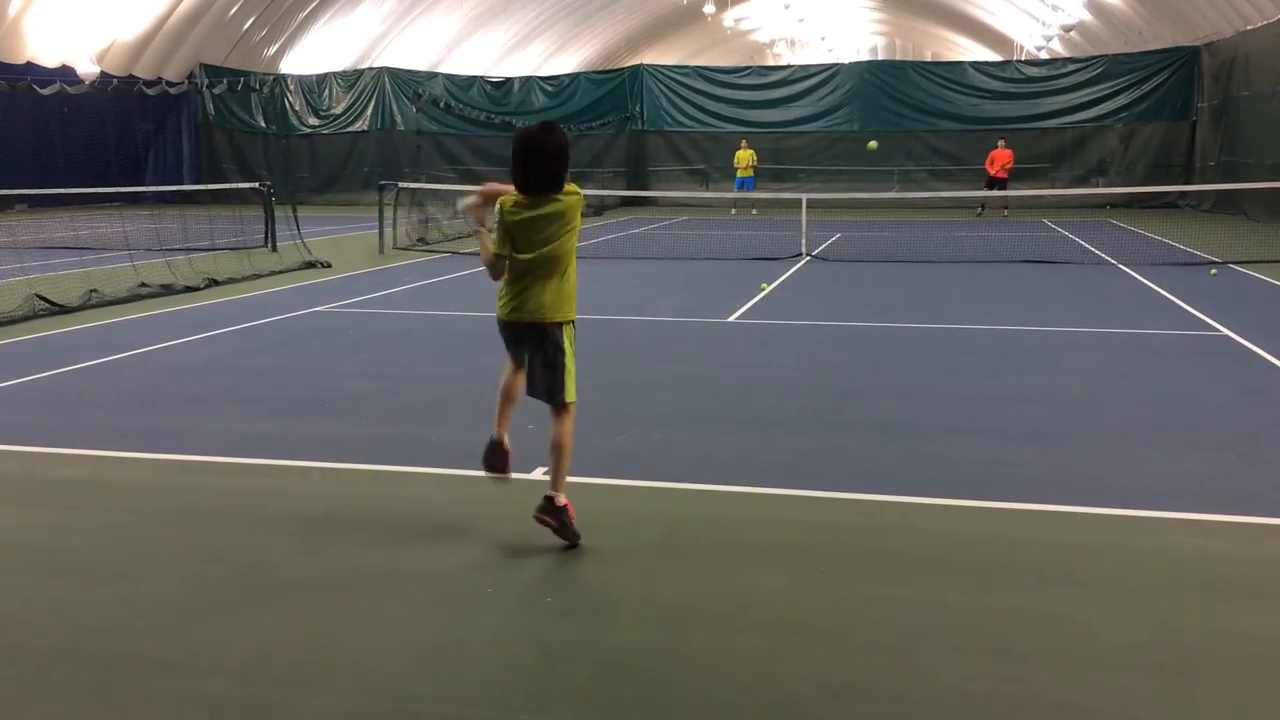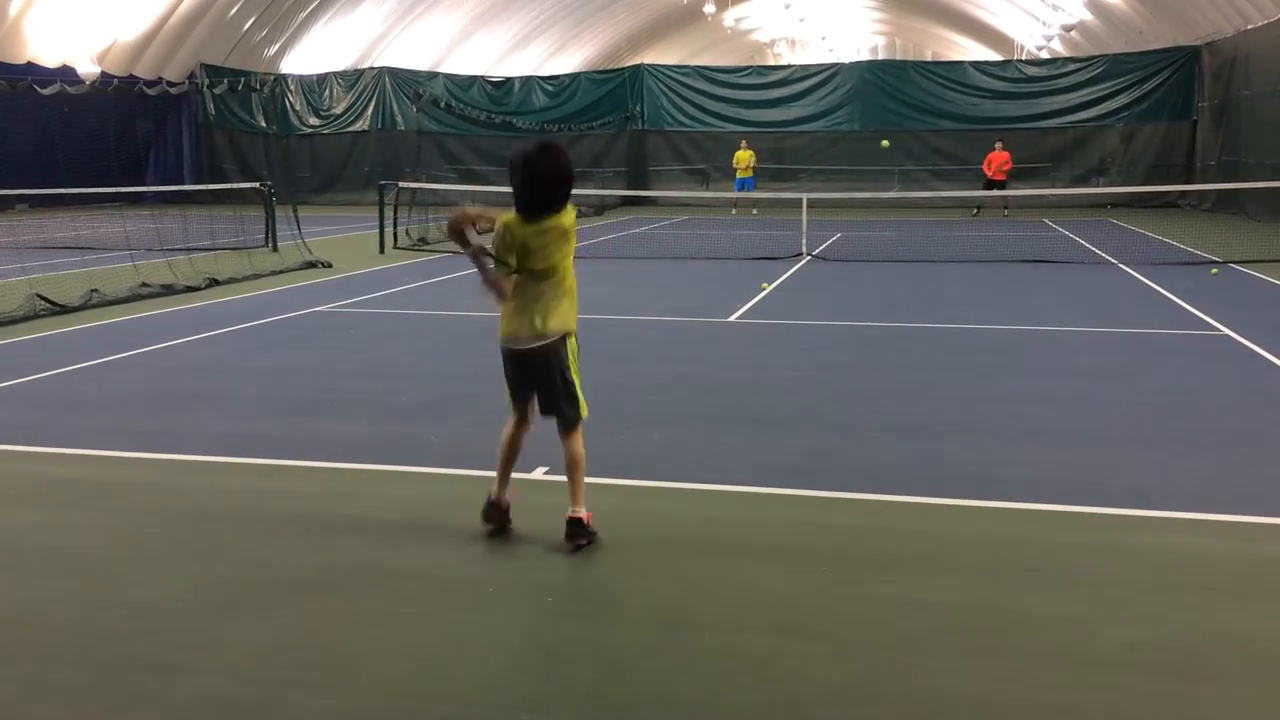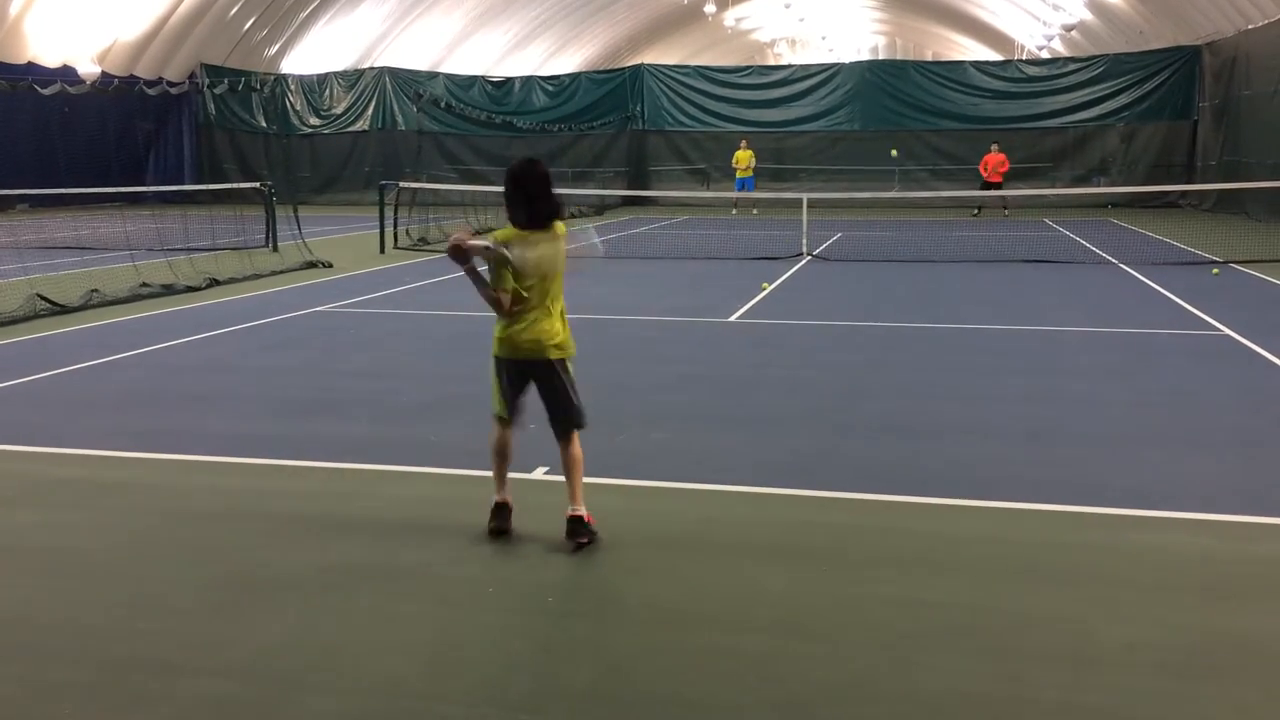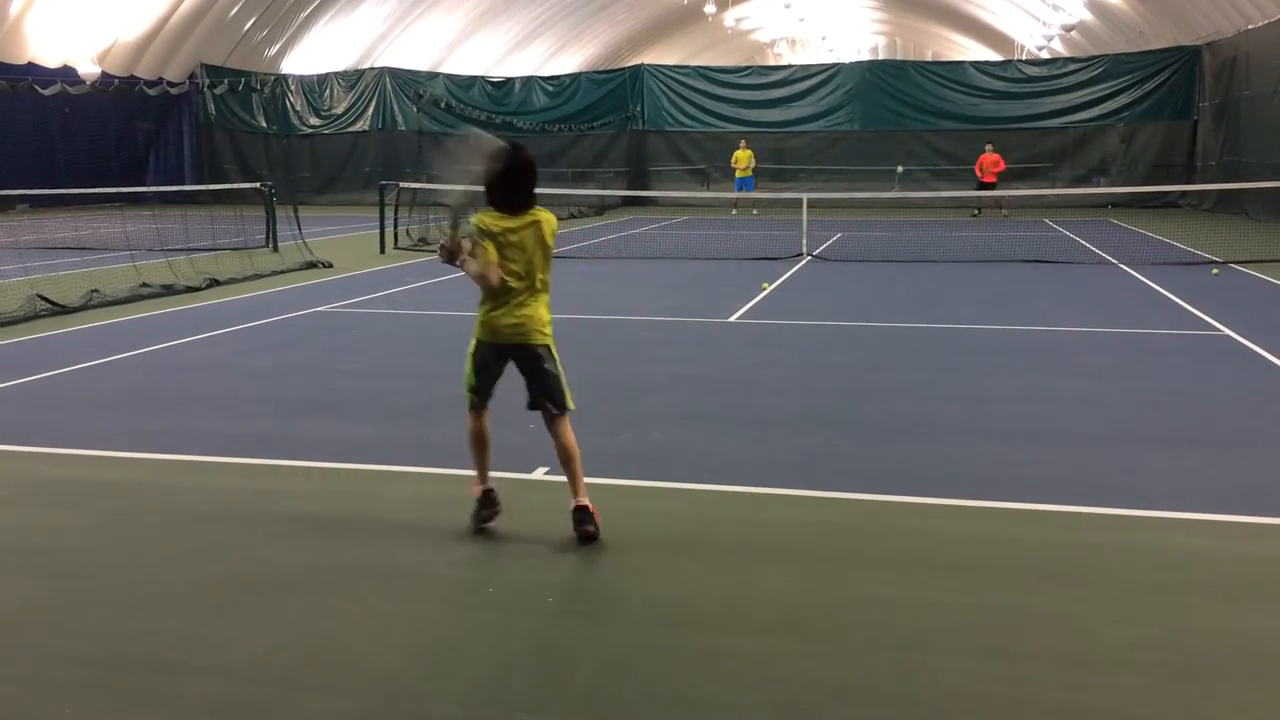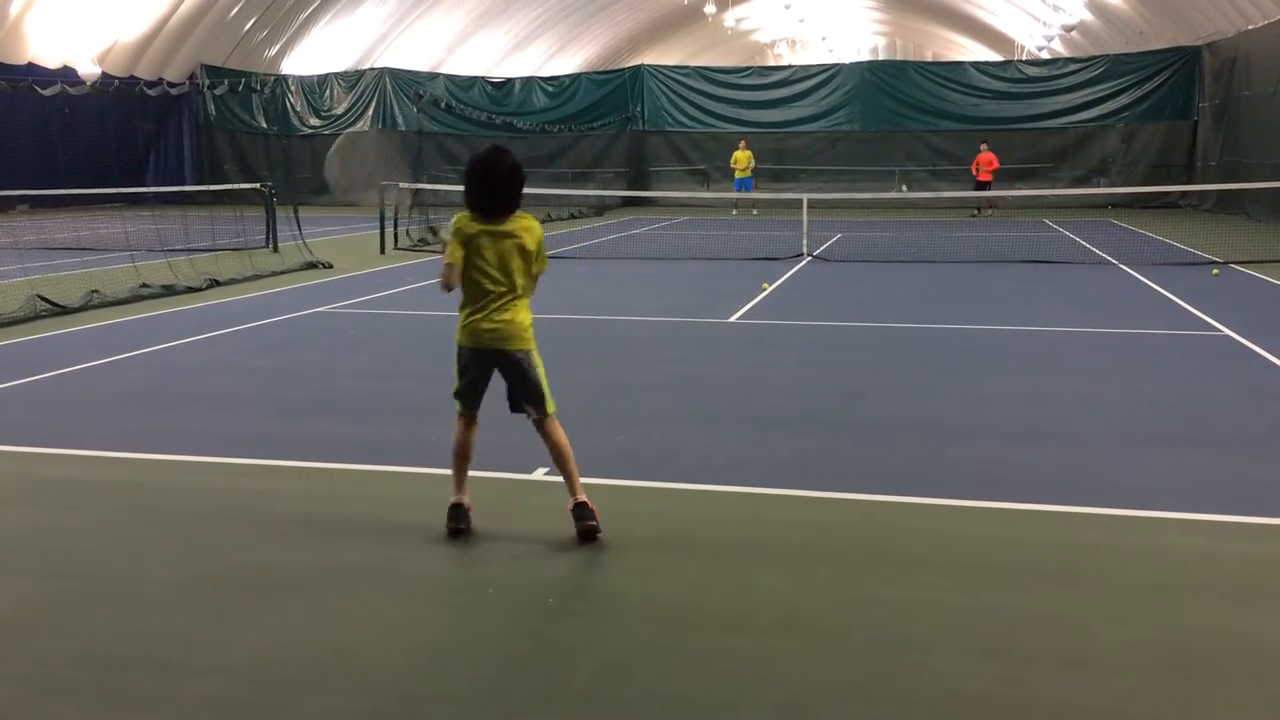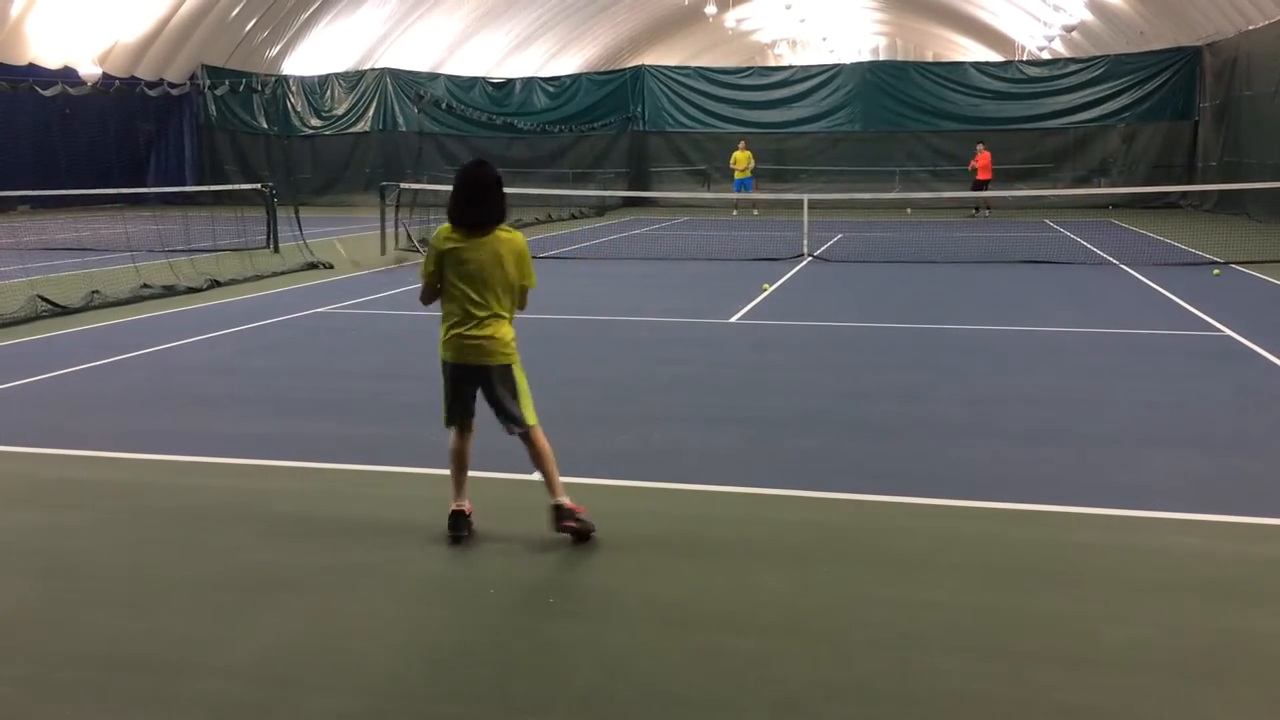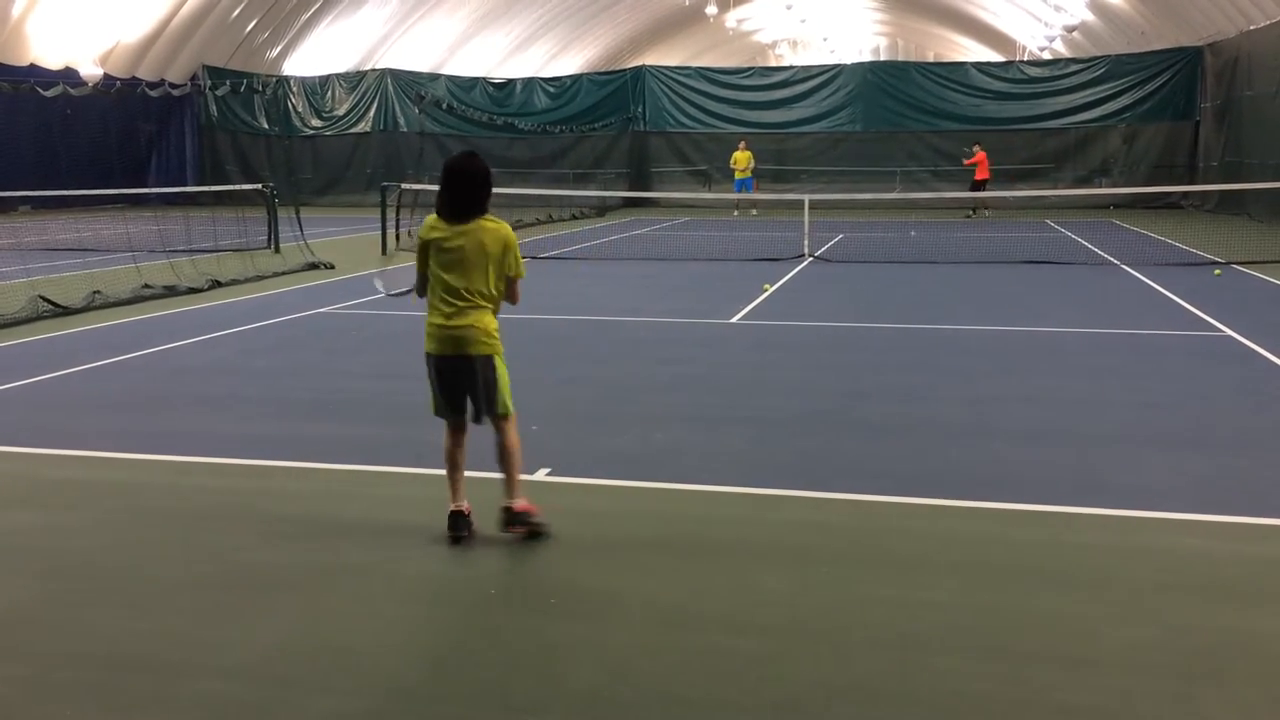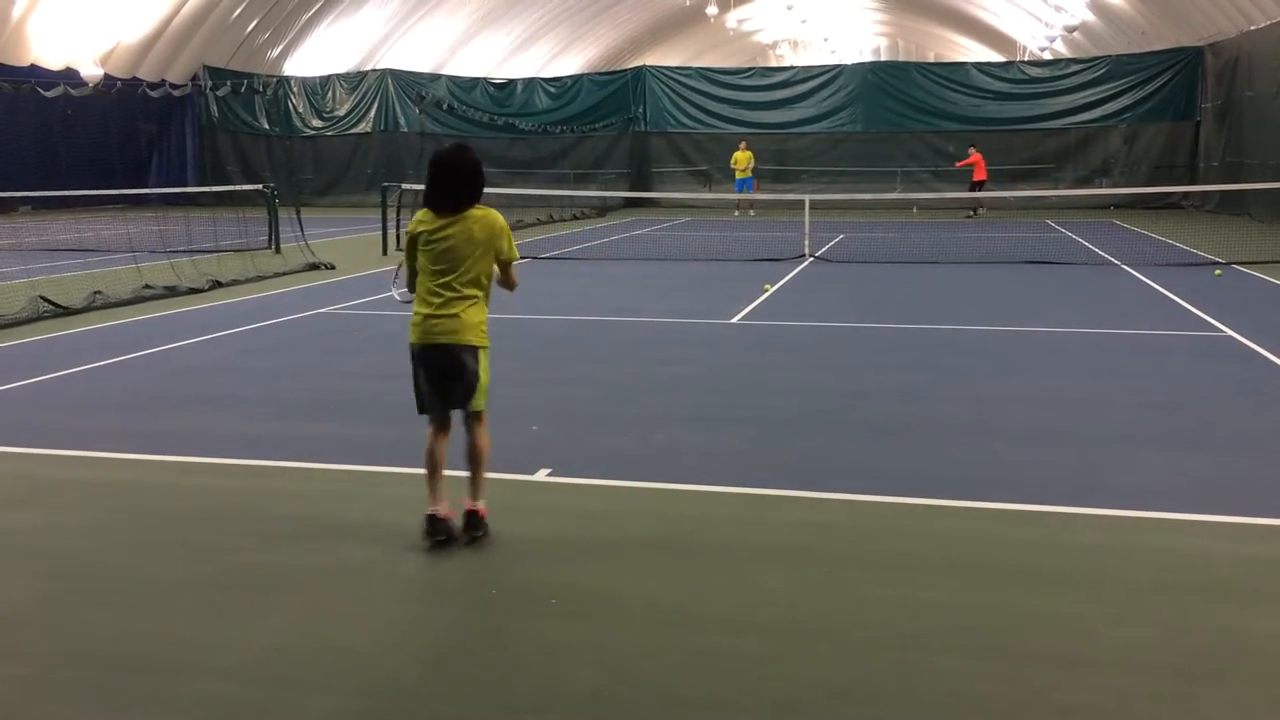
dt=0.1s
person 1, frame 1
left shoulder: (507, 206)
right shoulder: (572, 200)
left elbow: (496, 271)
left wrist: (485, 237)
right wrist: (499, 192)
left hip: (514, 313)
right hip: (552, 318)
left knee: (516, 366)
right knee: (562, 409)
left ankle: (498, 440)
right ankle: (556, 500)
person 1, frame 2
left shoulder: (509, 228)
right shoulder: (567, 219)
left elbow: (504, 294)
left wrist: (474, 252)
right wrist: (478, 218)
left hip: (515, 335)
right hip: (554, 335)
left knee: (519, 418)
right knee: (570, 427)
left ankle: (498, 501)
right ankle: (576, 517)
person 1, frame 3
left shoulder: (504, 241)
right shoulder: (558, 233)
left elbow: (503, 306)
left wrist: (470, 268)
right wrist: (475, 245)
left hip: (511, 347)
right hip: (551, 347)
left knee: (504, 423)
right knee: (568, 433)
left ankle: (502, 504)
right ankle: (578, 515)
person 1, frame 4
left shoulder: (484, 223)
right shoulder: (546, 221)
left elbow: (490, 280)
left wrist: (461, 258)
left hip: (492, 332)
right hip: (533, 332)
left knee: (477, 409)
right knee: (557, 419)
left ankle: (485, 492)
right ankle: (581, 507)
person 1, frame 5
left shoulder: (462, 226)
right shoulder: (531, 229)
left elbow: (448, 282)
left wrist: (453, 269)
left hip: (473, 337)
right hip: (515, 337)
left knee: (466, 419)
right knee: (547, 422)
left ankle: (459, 505)
right ankle: (580, 504)
person 1, frame 6
left shoulder: (442, 239)
right shoulder: (515, 243)
left elbow: (427, 297)
right elbow: (521, 304)
left hip: (455, 350)
right hip: (498, 350)
left knee: (461, 429)
right knee: (529, 430)
left ankle: (459, 510)
right ankle: (562, 505)
person 1, frame 7
left shoulder: (431, 229)
right shoulder: (500, 233)
left elbow: (422, 289)
right elbow: (512, 297)
left hip: (439, 342)
right hip: (479, 341)
left knee: (455, 426)
right knee: (503, 421)
left ankle: (458, 508)
right ankle: (516, 506)
person 1, frame 8
left shoulder: (420, 224)
right shoulder: (491, 222)
left elbow: (412, 283)
right elbow: (510, 283)
left hip: (425, 335)
right hip: (466, 335)
left knee: (439, 425)
right knee: (475, 420)
left ankle: (436, 513)
right ankle: (475, 509)
